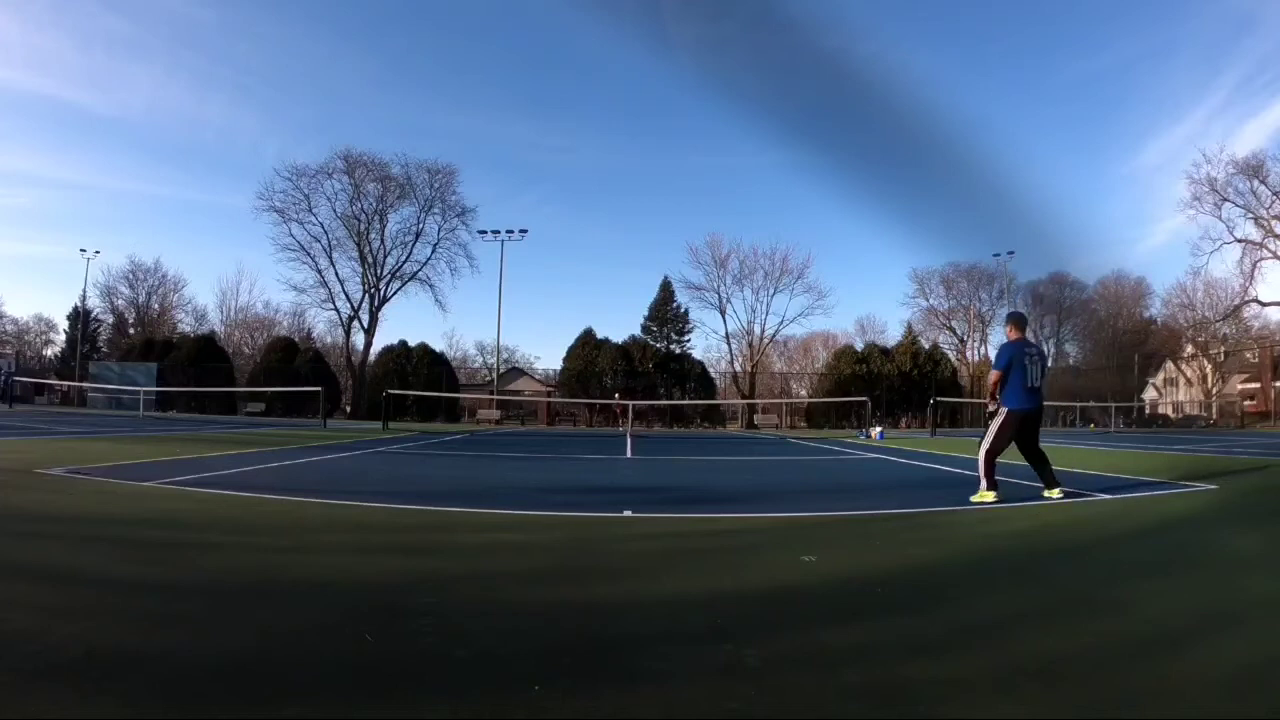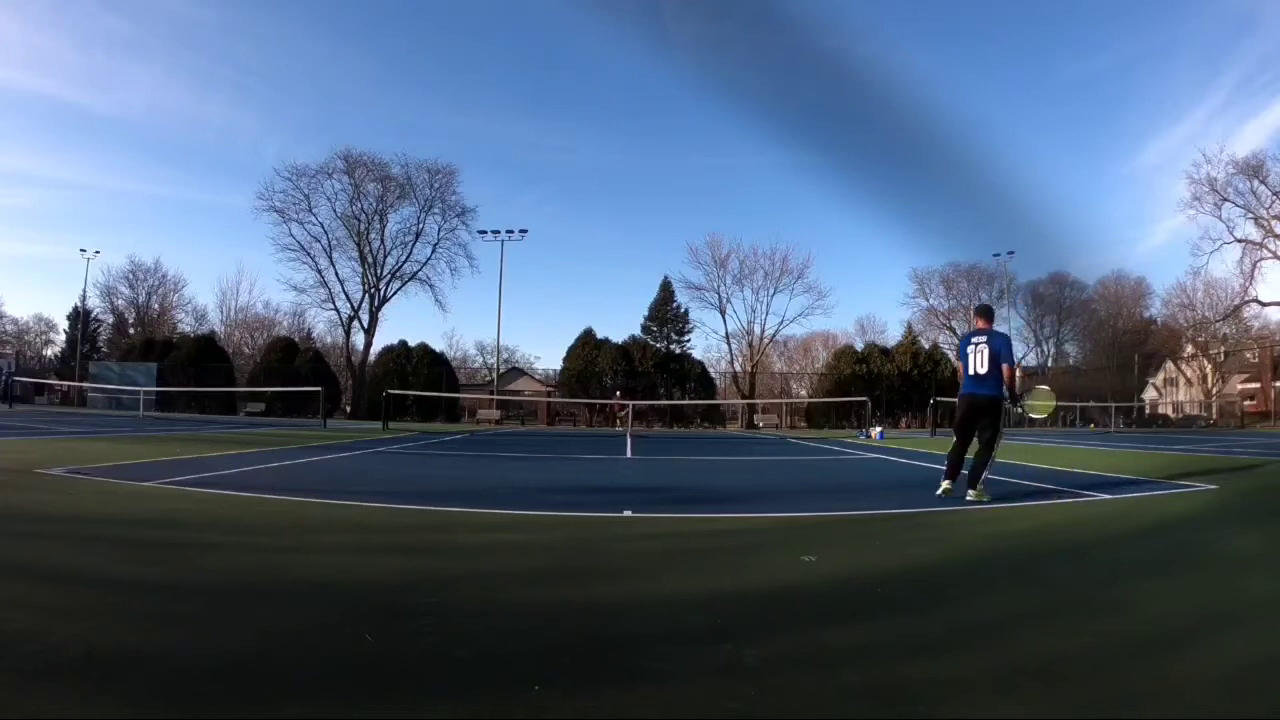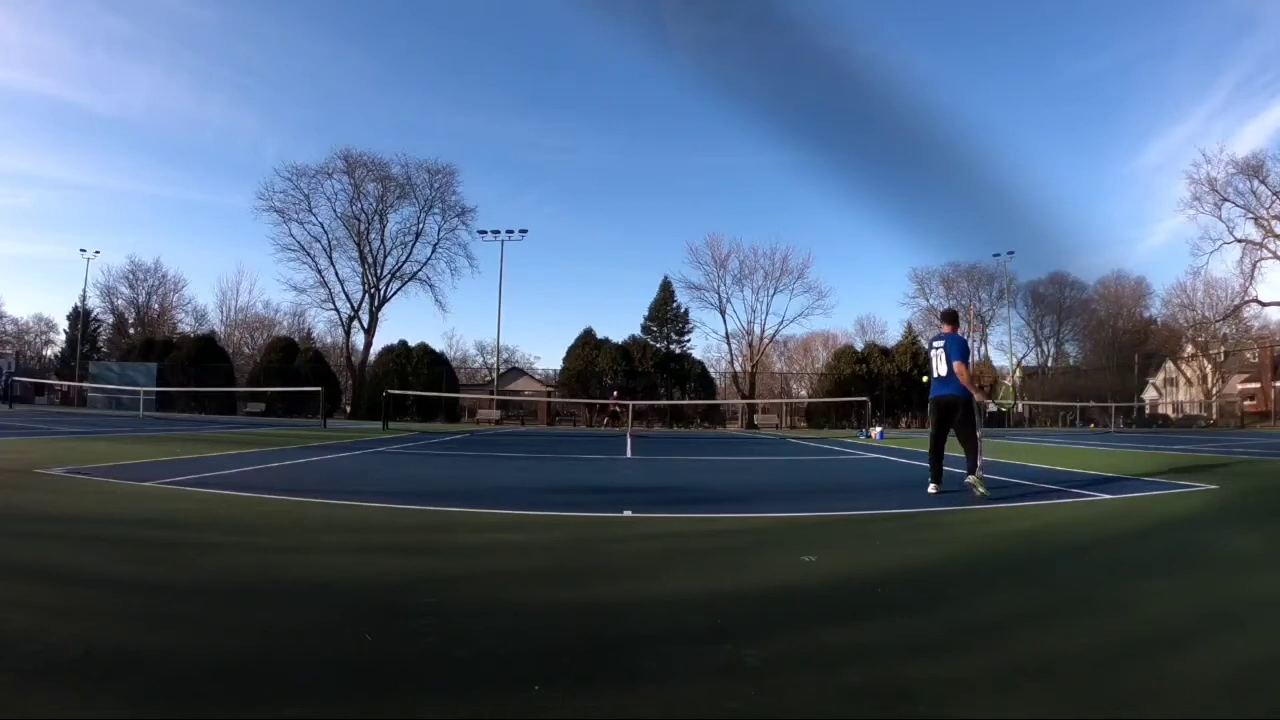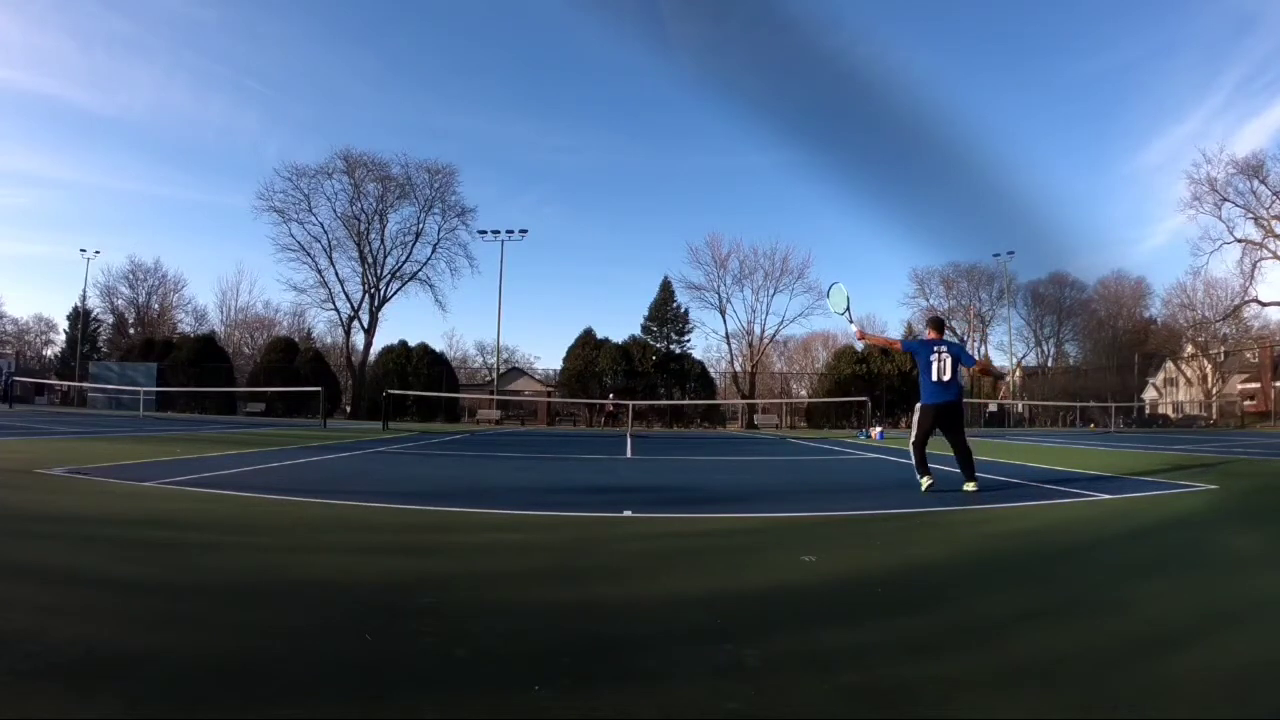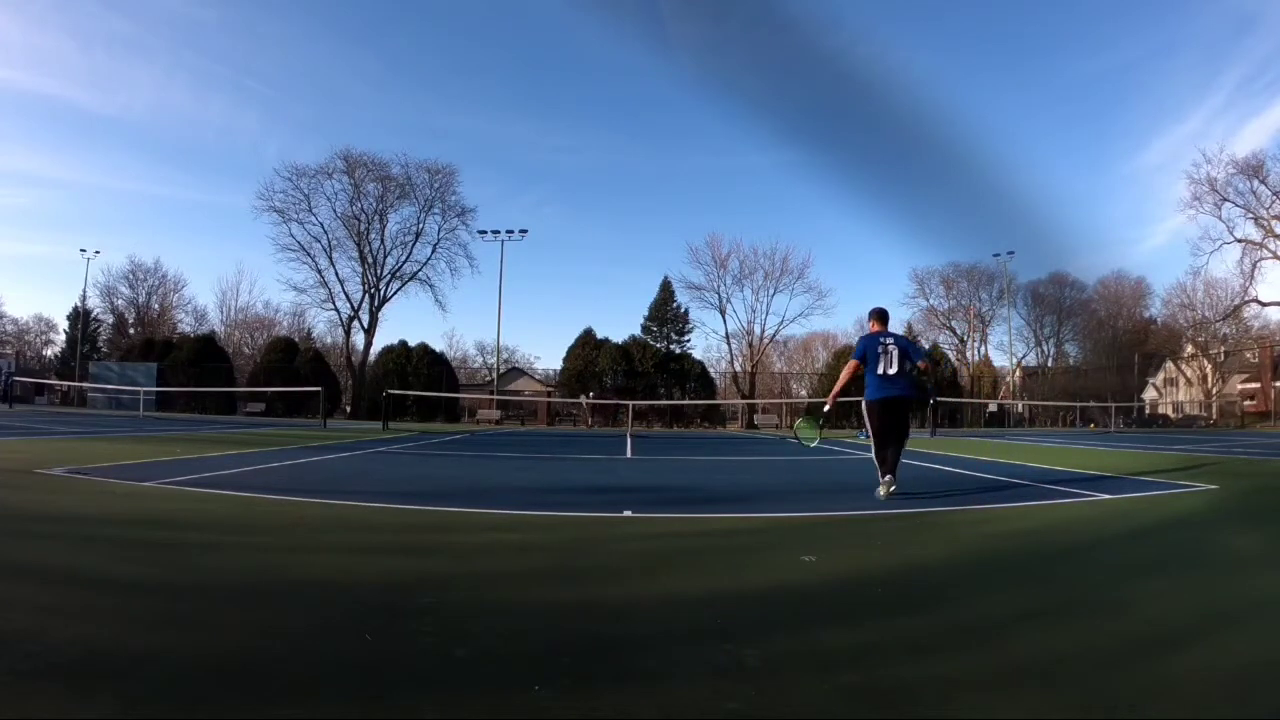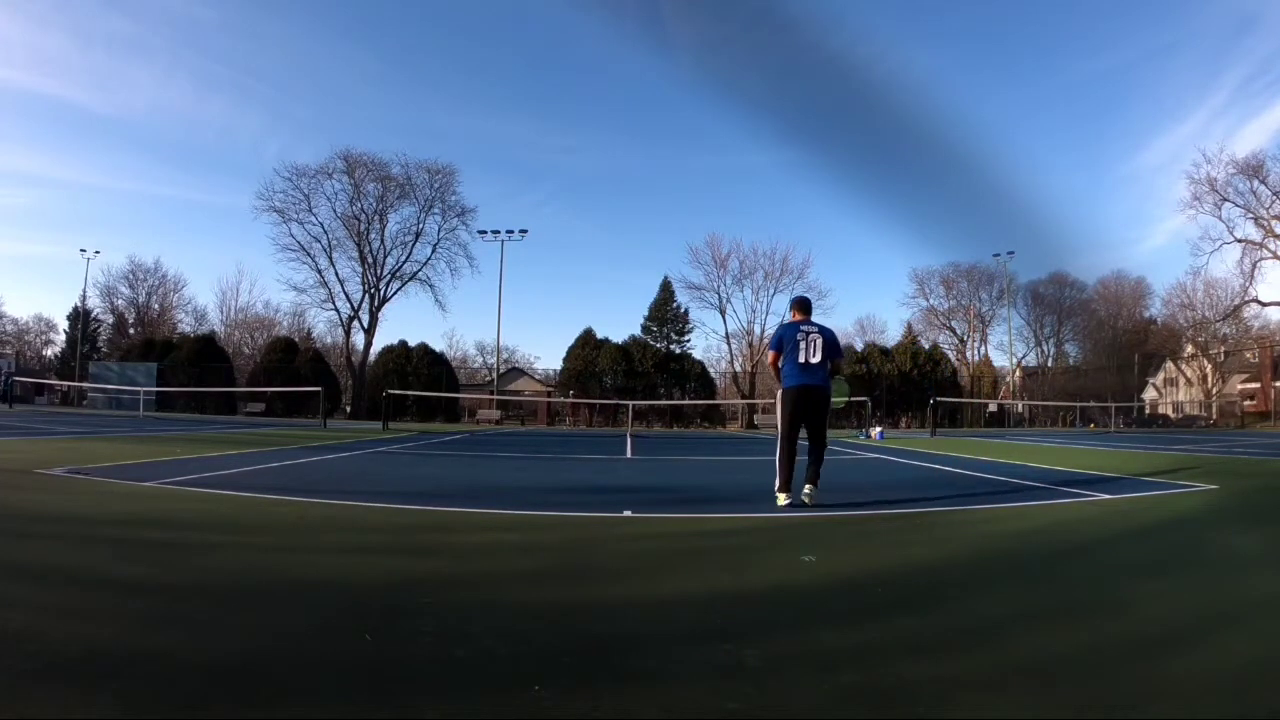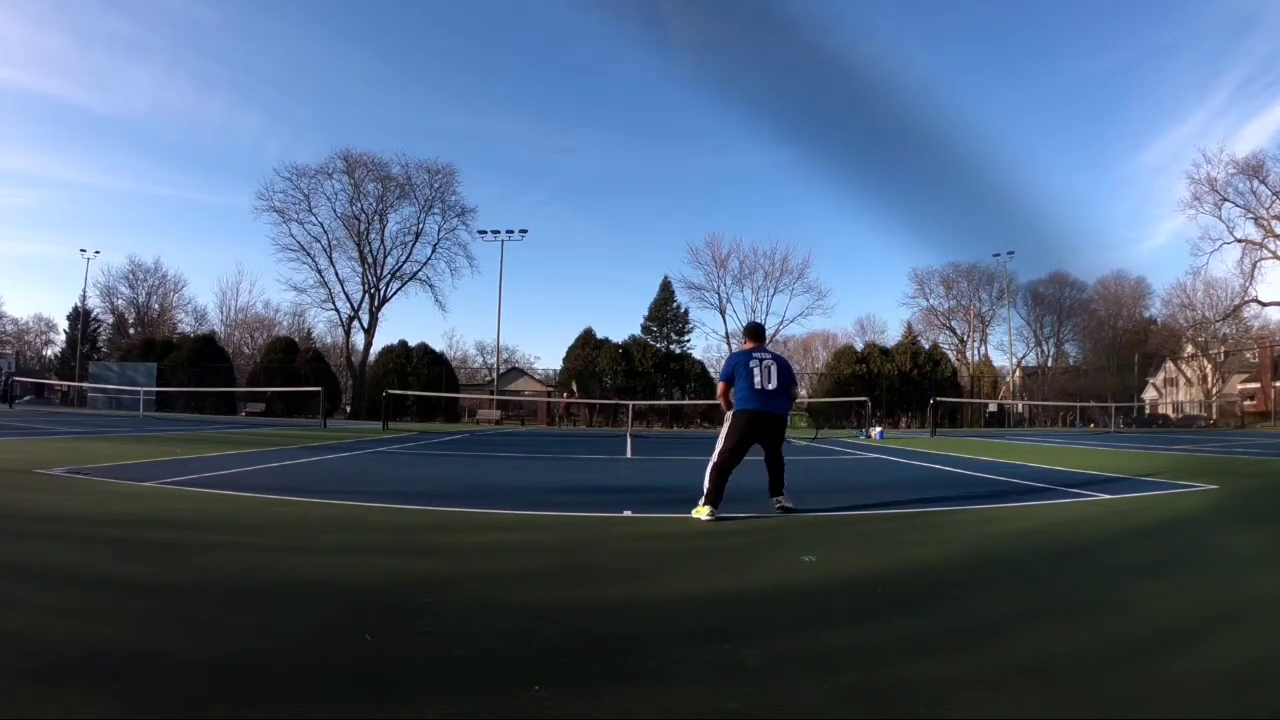
dt=0.5s
person 1, frame 1
left shoulder: (1008, 348)
right shoulder: (1038, 351)
left elbow: (994, 378)
left wrist: (993, 397)
left hip: (1013, 410)
right hip: (1035, 410)
left knee: (987, 451)
right knee: (1033, 451)
left ankle: (988, 490)
right ankle: (1053, 487)
person 1, frame 2
left shoulder: (966, 340)
right shoulder: (1002, 339)
right elbow: (1007, 372)
right wrist: (1012, 394)
left hip: (967, 398)
right hip: (992, 399)
left knee: (960, 443)
right knee: (986, 445)
left ankle: (948, 480)
right ankle: (974, 488)
person 1, frame 3
left shoulder: (933, 342)
right shoulder: (958, 341)
right elbow: (959, 368)
right wrist: (975, 391)
left hip: (936, 398)
right hip: (959, 398)
left knee: (936, 443)
right knee: (970, 441)
left ankle: (935, 483)
right ankle: (973, 476)
person 1, frame 4
left shoulder: (920, 346)
right shoulder: (955, 348)
left elbow: (891, 343)
right elbow: (978, 367)
left wrist: (865, 336)
right wrist: (996, 374)
left hip: (930, 405)
right hip: (953, 404)
left knee: (917, 443)
right knee: (959, 443)
left ankle: (925, 476)
right ankle: (970, 480)
person 1, frame 5
left shoulder: (866, 341)
right shoulder: (904, 341)
left elbow: (851, 368)
right elbow: (923, 365)
left wrist: (834, 392)
left hip: (875, 399)
right hip: (900, 398)
left knee: (879, 444)
right knee: (896, 442)
left ankle: (886, 479)
right ankle: (890, 476)
person 1, frame 6
left shoulder: (785, 329)
right shoulder: (828, 333)
left elbow: (771, 360)
right elbow: (837, 365)
left wrist: (782, 380)
left hip: (793, 390)
right hip: (820, 392)
left knee: (787, 443)
right knee: (817, 443)
left ankle: (784, 492)
right ankle: (811, 485)
person 1, frame 7
left shoulder: (736, 358)
right shoulder: (781, 361)
left elbow: (722, 392)
right elbow: (792, 394)
left wrist: (731, 412)
left hip: (745, 414)
right hip: (776, 417)
left knee: (721, 462)
right knee: (774, 458)
left ankle: (708, 506)
right ankle: (779, 497)
